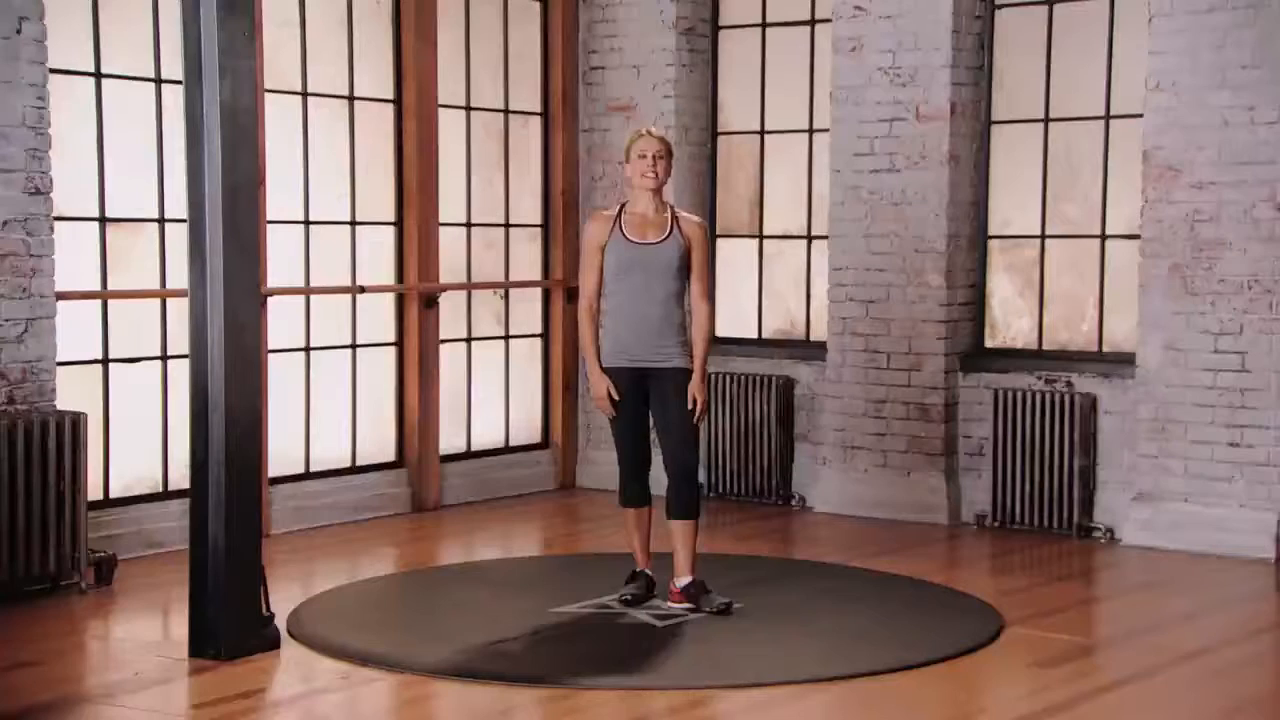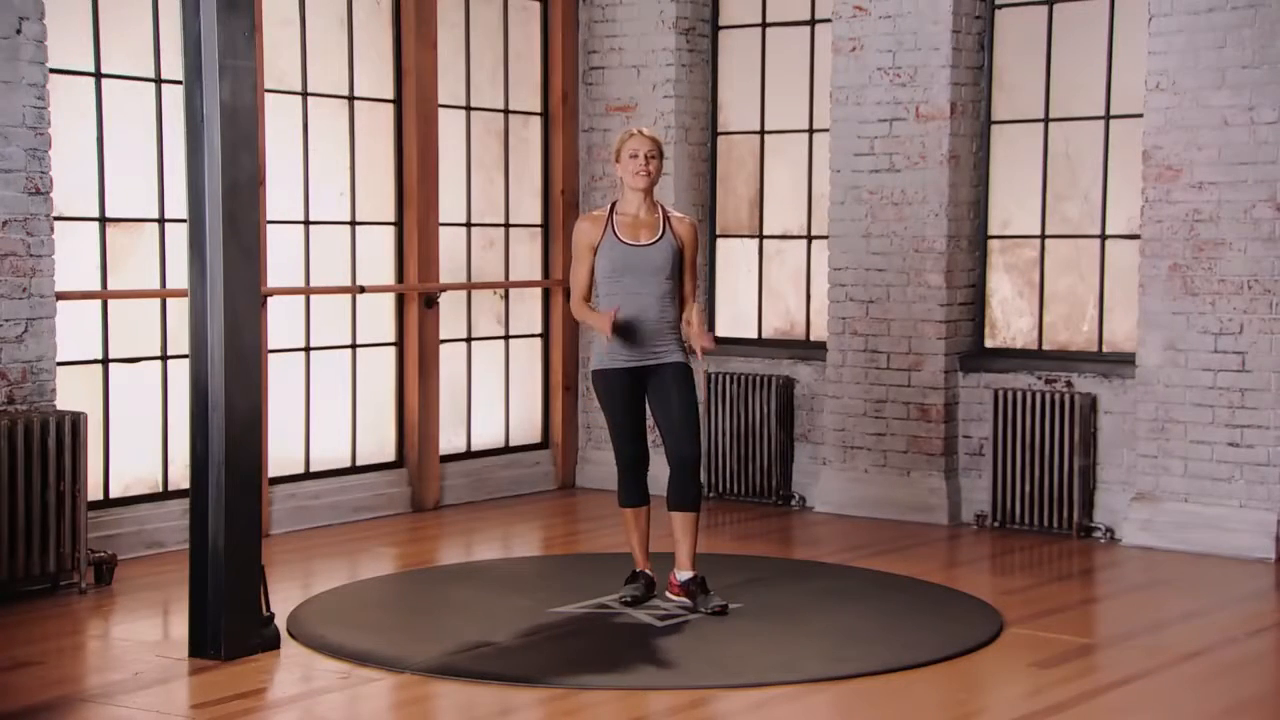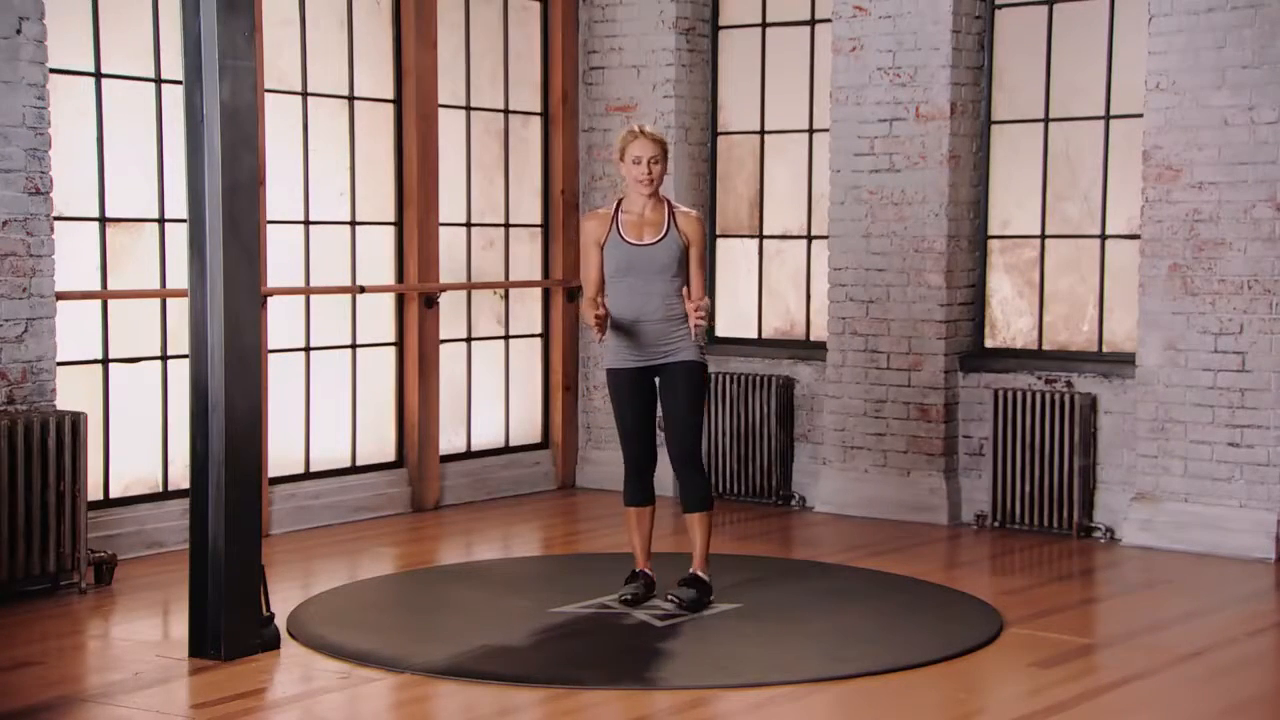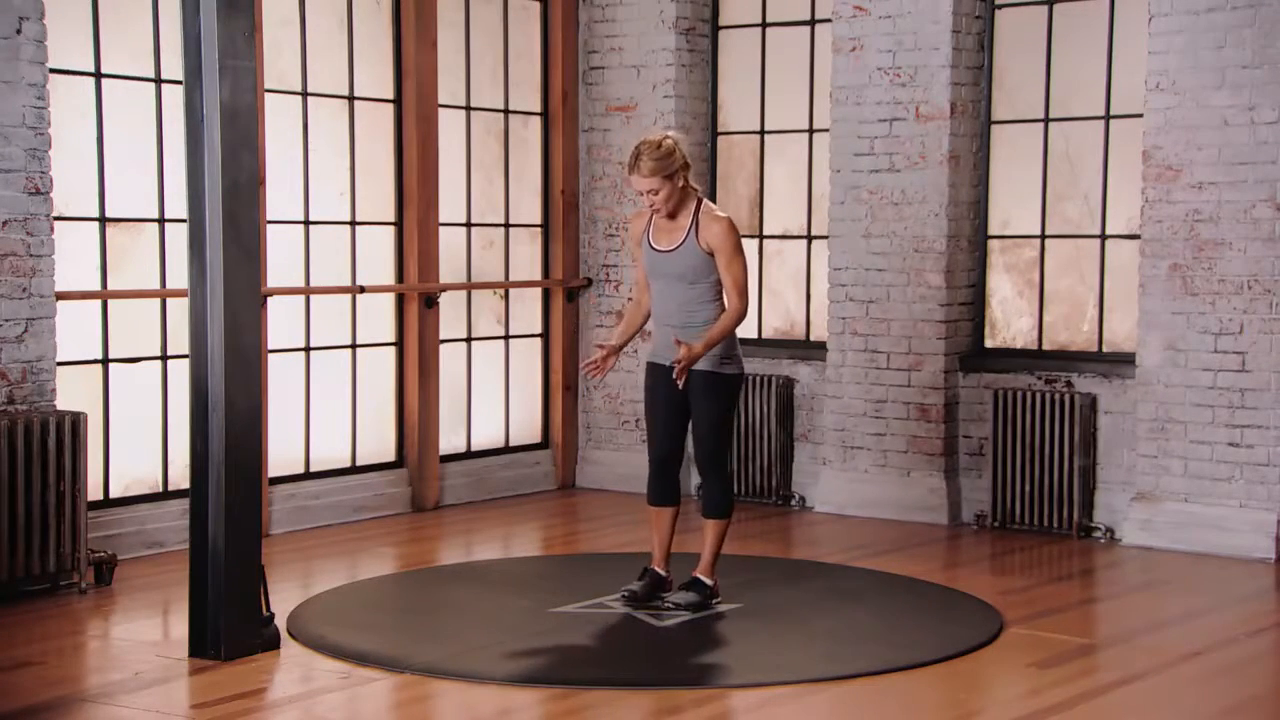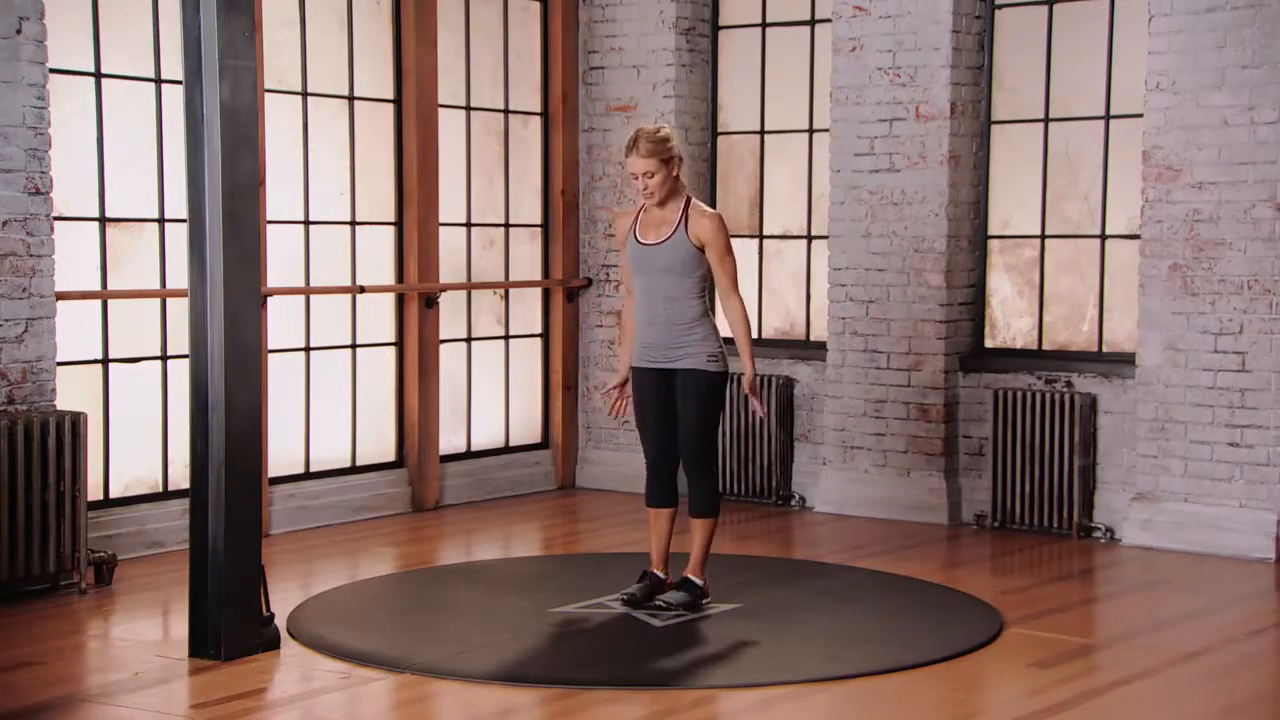
dt=1s
person 1, frame 1
left shoulder: (690, 228)
right shoulder: (601, 226)
left elbow: (700, 305)
right elbow: (588, 304)
left wrist: (698, 373)
right wrist: (594, 369)
left hip: (672, 364)
right hip: (620, 363)
left knee: (682, 465)
right knee: (633, 465)
left ankle: (685, 580)
right ankle: (641, 570)
person 1, frame 2
left shoulder: (681, 227)
right shoulder: (591, 226)
left elbow: (688, 298)
right elbow: (577, 301)
left wrist: (695, 329)
right wrist: (600, 319)
left hip: (668, 359)
right hip: (616, 361)
left knee: (686, 456)
right knee: (631, 463)
left ankle: (685, 576)
right ankle: (641, 570)
person 1, frame 3
left shoulder: (688, 223)
right shoulder: (597, 224)
left elbow: (698, 294)
right elbow: (590, 296)
left wrist: (697, 312)
right wrist: (596, 317)
left hip: (681, 355)
right hip: (626, 358)
left knee: (686, 458)
right knee: (637, 462)
left ankle: (698, 572)
right ankle: (641, 570)
person 1, frame 4
left shoulder: (716, 226)
right shoulder: (640, 227)
left elbow: (738, 304)
left wrist: (699, 349)
right wrist: (616, 343)
left hip: (714, 365)
right hip: (663, 361)
left knee: (710, 466)
right knee: (661, 462)
left ankle: (705, 577)
right ankle: (658, 570)
person 1, frame 5
left shoulder: (704, 222)
right shoulder: (627, 224)
left elbow: (730, 298)
left wrist: (748, 367)
right wrist: (624, 370)
left hip: (696, 362)
right hip: (650, 363)
left knee: (698, 465)
right knee: (658, 466)
left ankle: (695, 577)
right ankle: (657, 571)
